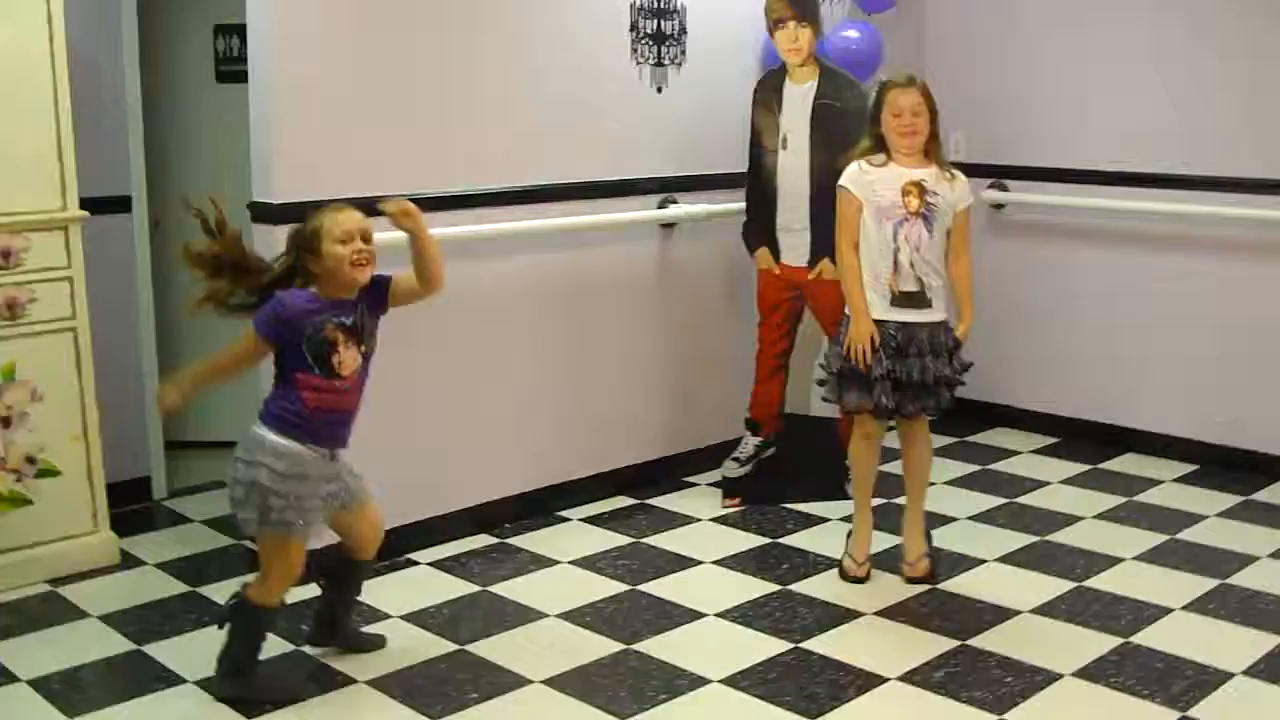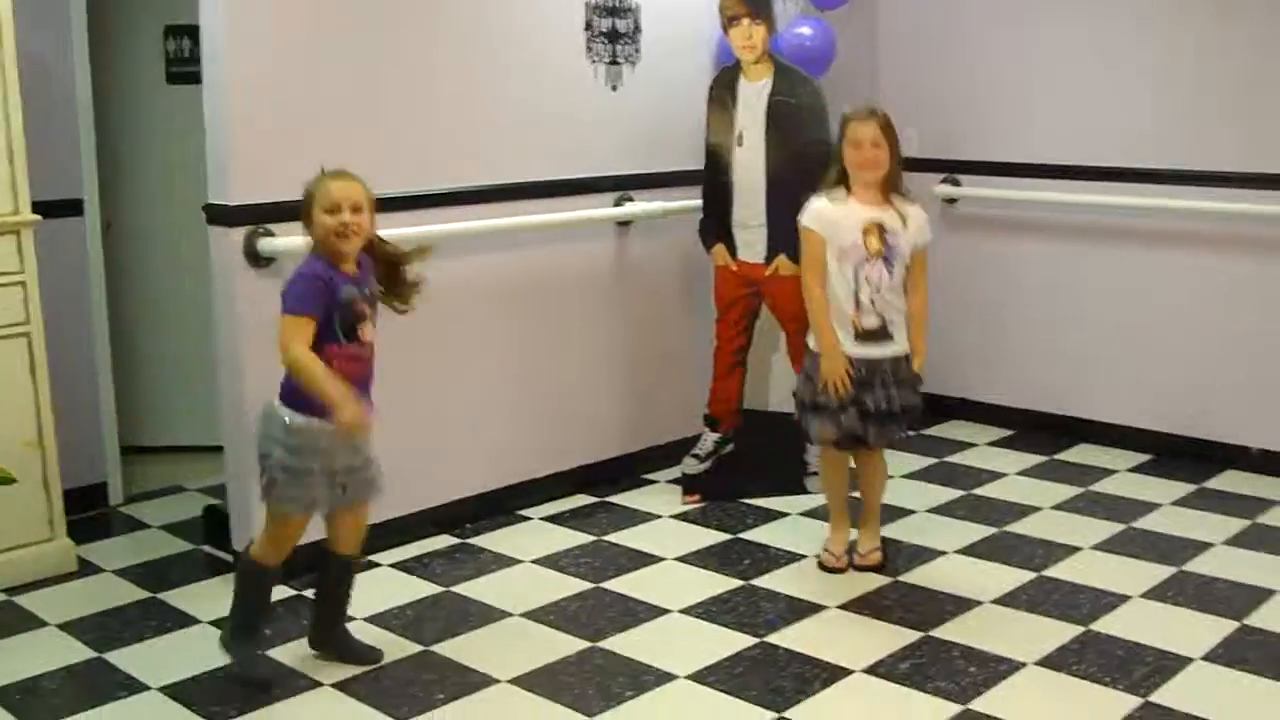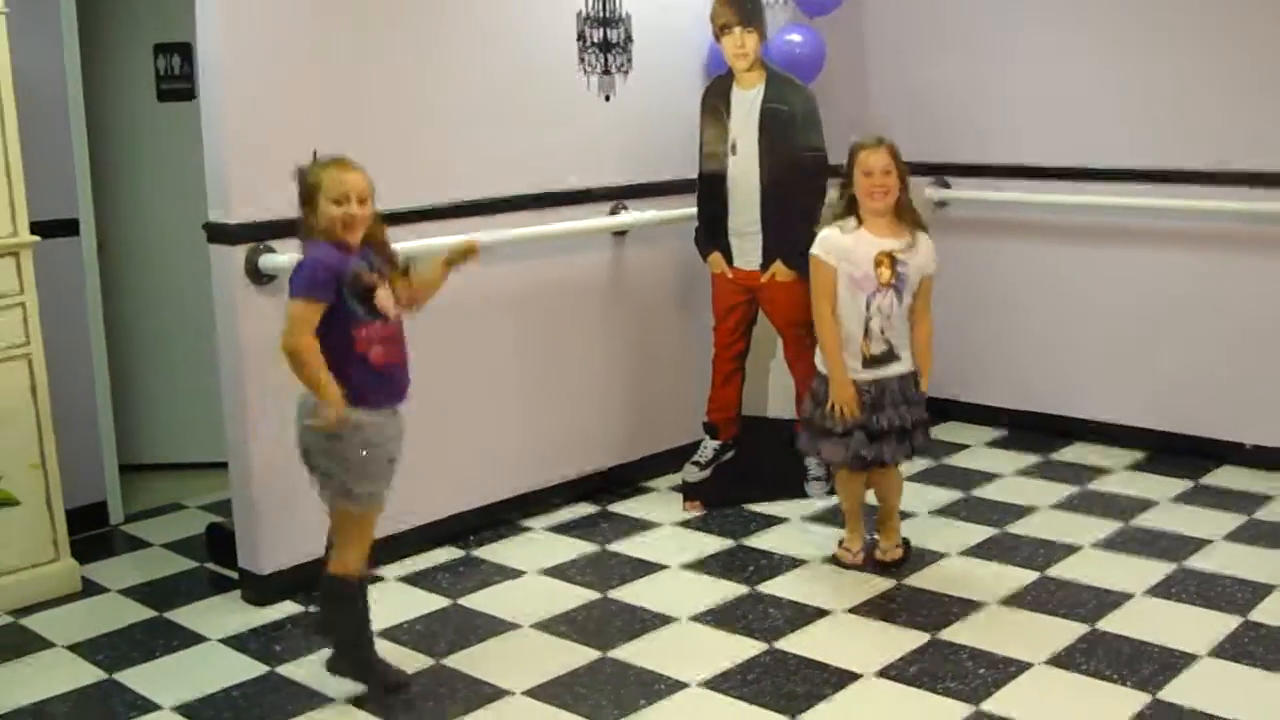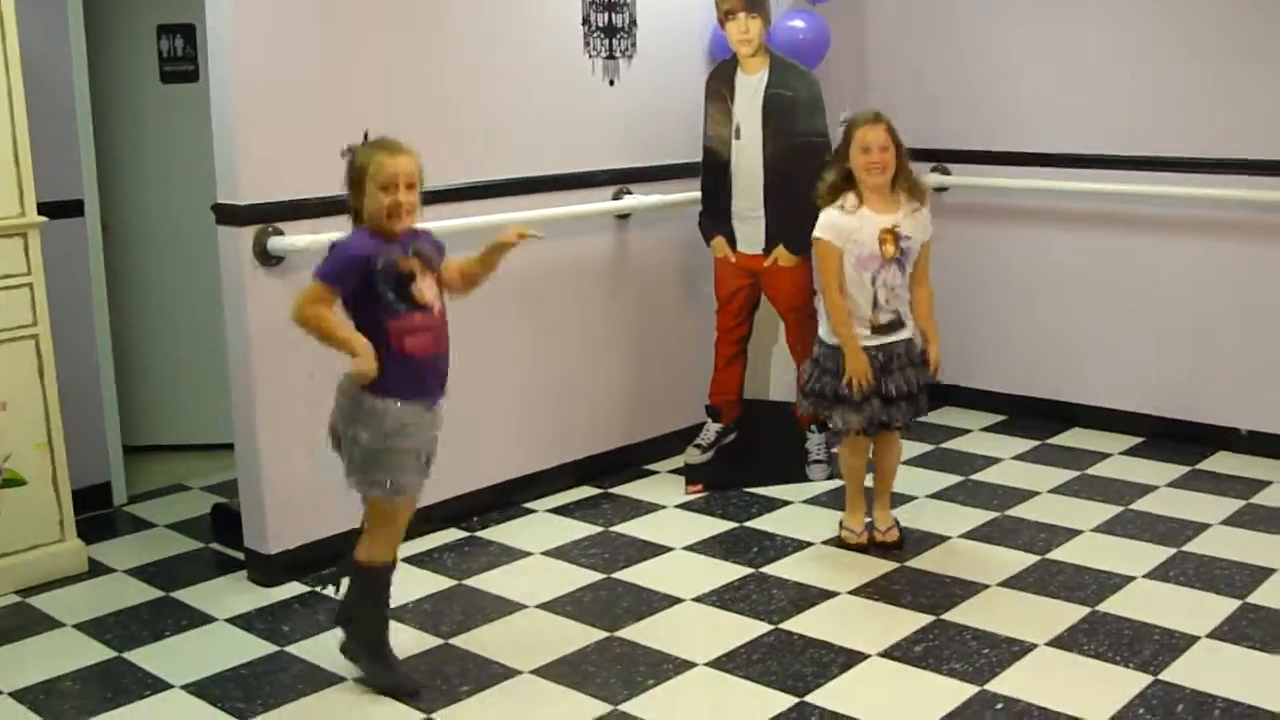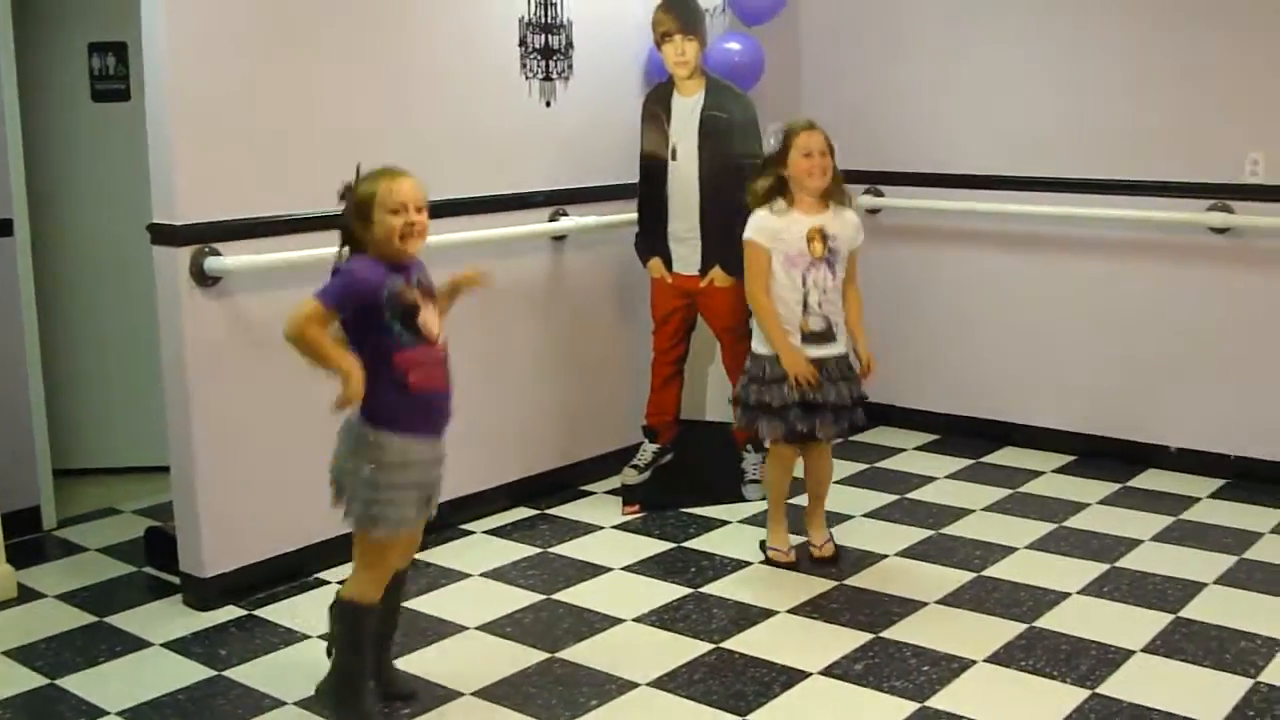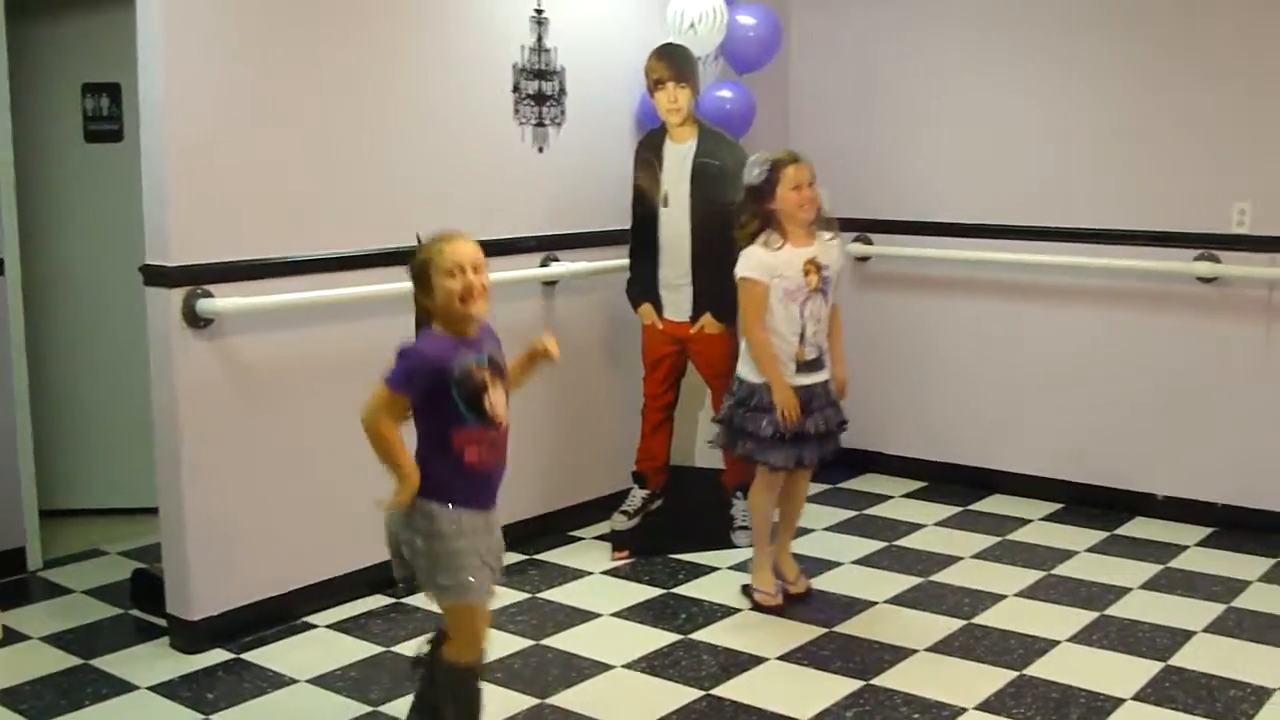
dt=0.4s
person 1, frame 1
left shoulder: (368, 293)
right shoulder: (291, 305)
left elbow: (429, 282)
right elbow: (237, 357)
left wrist: (414, 227)
right wrist: (181, 388)
left hip: (325, 452)
right hip: (284, 451)
left knee: (368, 534)
right knee: (283, 570)
left ankle: (333, 622)
right ankle: (234, 671)
person 1, frame 2
left shoulder: (367, 273)
right shoulder: (310, 281)
right elbow: (293, 351)
right wrist: (338, 400)
left hip: (346, 426)
right hip: (306, 427)
left knee: (350, 535)
right knee: (280, 538)
left ankle: (329, 628)
right ankle: (243, 634)
person 1, frame 3
left shoulder: (368, 254)
right shoulder: (319, 264)
left elbow: (408, 293)
right elbow: (296, 339)
left wrist: (450, 260)
right wrist: (330, 399)
left hip: (377, 414)
right hip: (353, 419)
left knee: (354, 531)
right knee: (353, 538)
left ankle: (338, 622)
right ankle: (354, 652)
person 1, frame 4
left shoulder: (423, 242)
right shoulder: (353, 251)
left elbow: (457, 280)
right elbow: (305, 309)
left wrist: (497, 249)
right wrist: (355, 345)
left hip: (420, 407)
right hip: (382, 410)
left knee: (391, 522)
right knee: (386, 529)
left ankle: (358, 615)
right ankle: (369, 640)
person 1, frame 5
left shoulder: (411, 268)
right shoulder: (358, 276)
right elbow: (300, 327)
left wrist: (453, 288)
right wrist: (349, 371)
left hip: (421, 440)
right hip: (383, 443)
left knee: (400, 558)
right knee: (375, 568)
left ankle: (374, 661)
person 1, frame 6
left shoulder: (482, 332)
right shoulder: (427, 352)
right elbow: (376, 415)
left wrist: (531, 359)
right wrist: (406, 480)
left hip: (473, 506)
right hip: (441, 511)
left knee: (464, 626)
right knee: (469, 633)
person 2, frame 1
left shoulder: (845, 94)
right shoulder: (766, 90)
right elbow: (756, 170)
left wrist: (842, 253)
right wrist: (756, 241)
left hip: (827, 258)
right hip: (777, 255)
right knee: (770, 349)
left ankle: (856, 443)
right ankle: (760, 434)
person 2, frame 2
left shoulder: (801, 90)
right shoulder: (722, 88)
left elbow: (819, 175)
right elbow: (713, 168)
left wrist: (798, 249)
right wrist: (712, 237)
left hip: (784, 253)
right hip: (733, 250)
left knee: (805, 351)
right knee: (729, 346)
left ankle: (816, 440)
right ankle: (719, 431)
person 2, frame 3
left shoulder: (794, 97)
right shoulder: (715, 96)
left elbow: (814, 181)
right elbow: (707, 174)
left wrist: (794, 255)
right wrist: (708, 245)
left hip: (779, 258)
right hip: (728, 258)
left knee: (802, 356)
right knee: (727, 352)
right ankle: (719, 437)
person 2, frame 4
left shoulder: (798, 83)
right shoulder: (719, 82)
left elbow: (816, 166)
right elbow: (711, 160)
left wrist: (797, 239)
right wrist: (712, 229)
left hip: (782, 243)
right hip: (732, 242)
left knee: (803, 339)
right knee: (729, 336)
left ankle: (815, 428)
right ankle: (721, 420)
person 2, frame 5
left shoulder: (733, 105)
right shoulder: (656, 103)
left elbow: (749, 188)
right elbow: (648, 181)
left wrist: (732, 260)
right wrist: (648, 249)
left hip: (718, 264)
right hip: (667, 263)
left knee: (739, 358)
right knee: (665, 356)
left ankle: (750, 448)
right ankle: (657, 440)
person 2, frame 6
left shoulder: (725, 152)
right shoulder: (648, 150)
left elbow: (741, 235)
right elbow: (640, 228)
left wrist: (723, 307)
right wrist: (640, 297)
left hip: (709, 311)
right hip: (659, 309)
left knee: (729, 405)
right knee: (656, 402)
left ankle: (739, 494)
right ankle: (648, 486)
person 3, frame 1
left shoulder: (952, 183)
right shoulder: (861, 175)
left elbow: (958, 258)
right elbow: (847, 250)
left wrist: (966, 319)
right wrist: (859, 316)
left hip: (928, 324)
right hip: (875, 324)
left knee: (916, 425)
right knee: (868, 426)
left ankle: (914, 530)
right ankle: (860, 530)
person 3, frame 2
left shoulder: (910, 217)
right shoulder: (821, 212)
left elbow: (916, 291)
right elbow: (812, 284)
left wrist: (918, 351)
right wrist: (829, 350)
left hip: (887, 353)
right hip: (836, 353)
left knee: (872, 449)
right knee: (833, 446)
left ankle: (869, 533)
right ankle: (839, 531)
person 3, frame 3
left shoulder: (919, 244)
right shoulder: (834, 240)
left elbow: (920, 315)
right elbow: (823, 312)
left wrist: (926, 371)
right wrist: (838, 376)
left hip: (894, 374)
right hip: (844, 375)
left knee: (884, 464)
right knee: (849, 462)
left ankle: (890, 533)
right ankle: (854, 533)
person 3, frame 4
left shoulder: (916, 212)
right shoulder: (836, 218)
left elbow: (919, 284)
right elbow: (831, 291)
left wrist: (930, 339)
right wrist: (852, 349)
left hip: (897, 342)
right hip: (847, 344)
left knee: (890, 431)
right knee: (856, 433)
left ankle: (881, 509)
right ankle: (855, 510)
person 3, frame 5
left shoulder: (846, 221)
right shoulder: (766, 221)
left elbow: (850, 287)
right elbow: (756, 293)
left wrist: (861, 343)
right wrist: (786, 351)
left hip: (831, 355)
right hip: (778, 355)
left knee: (820, 444)
right knee: (785, 445)
left ankle: (815, 524)
right ankle: (776, 527)
person 3, frame 6
left shoulder: (830, 247)
right shoulder: (758, 256)
right elbow: (752, 327)
left wrist: (838, 365)
right wrist: (779, 384)
left hip: (811, 381)
right hip: (765, 384)
left knee: (801, 471)
right knee: (771, 471)
left ankle: (783, 552)
right ankle: (764, 568)
